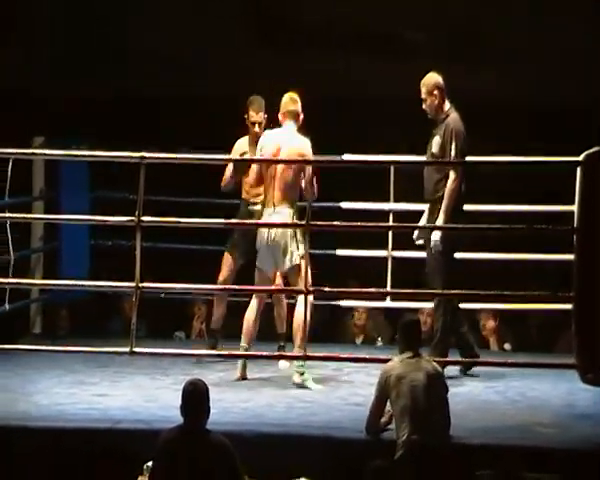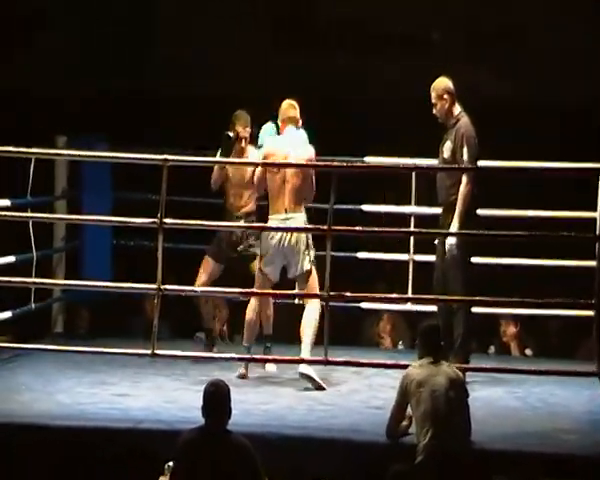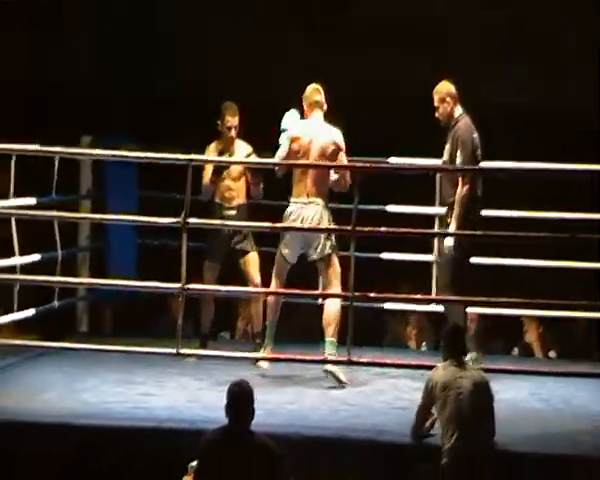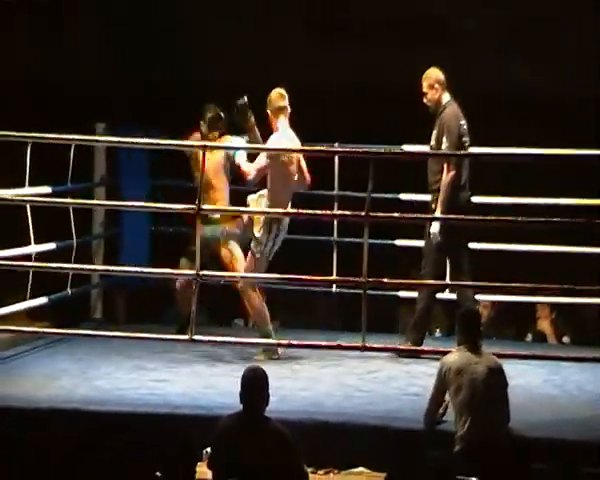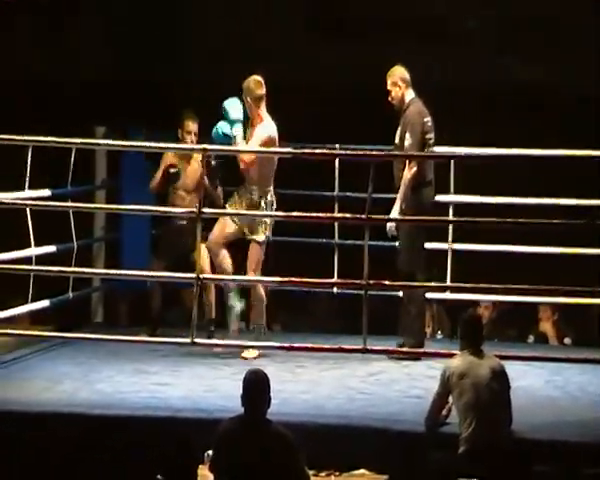
dt=0.5s
person 1, frame 1
left shoulder: (453, 126)
right shoulder: (441, 125)
left elbow: (454, 178)
left wrist: (441, 221)
right wrist: (426, 217)
left hip: (445, 217)
right hip: (436, 214)
left knee: (441, 286)
right knee: (440, 284)
left ankle: (438, 357)
right ankle: (467, 350)
person 1, frame 2
left shoulder: (464, 130)
right shoulder: (451, 129)
left elbow: (467, 181)
left wrist: (456, 226)
left hip: (458, 220)
right hip: (447, 218)
left knee: (458, 291)
right knee: (441, 285)
left ankle: (460, 360)
right ankle: (443, 351)
person 1, frame 3
left shoulder: (462, 131)
right shoulder: (459, 128)
left elbow: (464, 184)
left wrist: (453, 227)
left hip: (460, 218)
right hip: (457, 217)
left knee: (447, 285)
right knee: (456, 285)
left ankle: (469, 349)
person 1, frame 4
left shoulder: (448, 117)
right shoulder: (452, 114)
left elbow: (449, 170)
left wrist: (438, 213)
left hip: (448, 202)
right hip: (457, 201)
left knee: (431, 273)
right knee: (460, 273)
left ankle: (415, 339)
person 1, frame 5
left shoulder: (413, 114)
right shoulder: (417, 111)
left elbow: (412, 167)
left wrist: (397, 206)
left hip: (414, 198)
right hip: (419, 197)
left knee: (412, 268)
right knee: (409, 266)
left ankle: (414, 340)
right ankle: (412, 334)
person 2, frame 1
left shoulder: (267, 138)
right shoulder: (303, 144)
left elbow: (254, 179)
right elbow: (311, 194)
left hip: (266, 222)
right hip: (287, 221)
left knee: (258, 296)
right knee: (304, 294)
left ankle: (242, 362)
right ankle: (299, 369)
person 2, frame 2
left shoulder: (268, 146)
right shoulder: (308, 149)
left elbow: (257, 185)
right elbow: (310, 194)
left hip: (274, 227)
right hip: (297, 226)
left knee: (259, 296)
right knee: (312, 299)
left ankle: (246, 362)
right ankle: (306, 360)
person 2, frame 3
left shoulder: (294, 129)
right shoulder: (335, 135)
left elbow: (278, 169)
right elbow: (344, 183)
left hip: (295, 211)
right hip: (319, 213)
left knee: (278, 280)
right knee: (333, 288)
left ankle: (268, 344)
right ankle: (331, 356)
person 2, frame 4
left shoulder: (276, 141)
right shoulder: (293, 139)
left elbow: (252, 174)
right elbow: (305, 181)
left wrist: (239, 157)
left hip: (273, 216)
right hip: (268, 203)
left knee: (249, 283)
left ankle: (271, 344)
person 2, frame 5
left shoulder: (266, 130)
right shoulder: (253, 125)
left elbow: (246, 160)
left wrist: (236, 130)
right wrist: (232, 135)
left hip: (260, 202)
right hip: (244, 195)
left knee: (253, 277)
right knee: (214, 243)
left ankle: (258, 339)
right ankle: (234, 300)
person 3, frame 1
right shoulder: (240, 146)
right elbow: (225, 187)
right wrist: (235, 170)
right hip: (245, 215)
left knee: (276, 285)
right knee: (223, 281)
left ankle: (282, 345)
right ankle: (212, 342)
person 3, frame 2
left shoulder: (257, 154)
right shoulder: (224, 151)
right elbow: (214, 185)
left wrist: (263, 156)
right wrist: (223, 157)
left hip: (250, 225)
right hip: (227, 225)
right knee: (201, 286)
left ankle: (267, 348)
right ankle: (209, 338)
person 3, frame 3
left shoulder: (247, 149)
right shoulder: (212, 150)
left elbow: (257, 193)
right elbow: (205, 193)
left wrist: (256, 175)
right wrist: (215, 173)
left hip: (241, 218)
right hip: (219, 218)
left knee: (255, 283)
right knee: (207, 287)
left ankle: (258, 342)
right ankle: (203, 343)
person 3, frame 4
left shoulder: (228, 144)
right shoulder: (196, 146)
right wrist: (204, 130)
left hip: (225, 223)
right hip: (203, 221)
left knee: (242, 280)
right knee: (182, 285)
right ankle: (184, 327)
person 3, frame 5
left shoulder: (202, 160)
right shoulder: (169, 156)
left elbow: (217, 200)
right elbow: (152, 188)
left wrist: (212, 184)
right wrist: (164, 180)
left hip: (192, 223)
right hip: (171, 224)
left knee: (207, 275)
right knee: (155, 281)
left ankle: (211, 329)
right ankle: (154, 327)
person 4, frame 1
left shoulder: (389, 370)
right shoulder: (435, 370)
left elbow: (371, 427)
right elbow: (446, 423)
left wrist: (386, 420)
left hip: (409, 452)
right hip: (439, 451)
person 4, frame 2
left shoulder: (410, 375)
right shoulder: (456, 375)
left elbow: (391, 432)
right elbow: (466, 428)
left wrist: (406, 423)
left hip: (430, 458)
right hip: (459, 458)
person 4, frame 3
left shoulder: (435, 377)
right shoulder: (480, 378)
left elbow: (416, 433)
right elbow: (491, 430)
left wrist: (431, 420)
left hip: (454, 460)
right hip: (483, 458)
person 4, frame 4
left shoulder: (449, 363)
right shoulder: (495, 364)
left elbow: (429, 420)
right elbow: (505, 416)
left wrist: (443, 408)
left hip: (468, 448)
right hip: (498, 448)
person 4, frame 5
left shoulder: (452, 367)
right shoulder: (498, 366)
left elbow: (430, 422)
right elbow: (508, 418)
left wrist: (445, 413)
left hip: (472, 451)
right hip: (501, 450)
